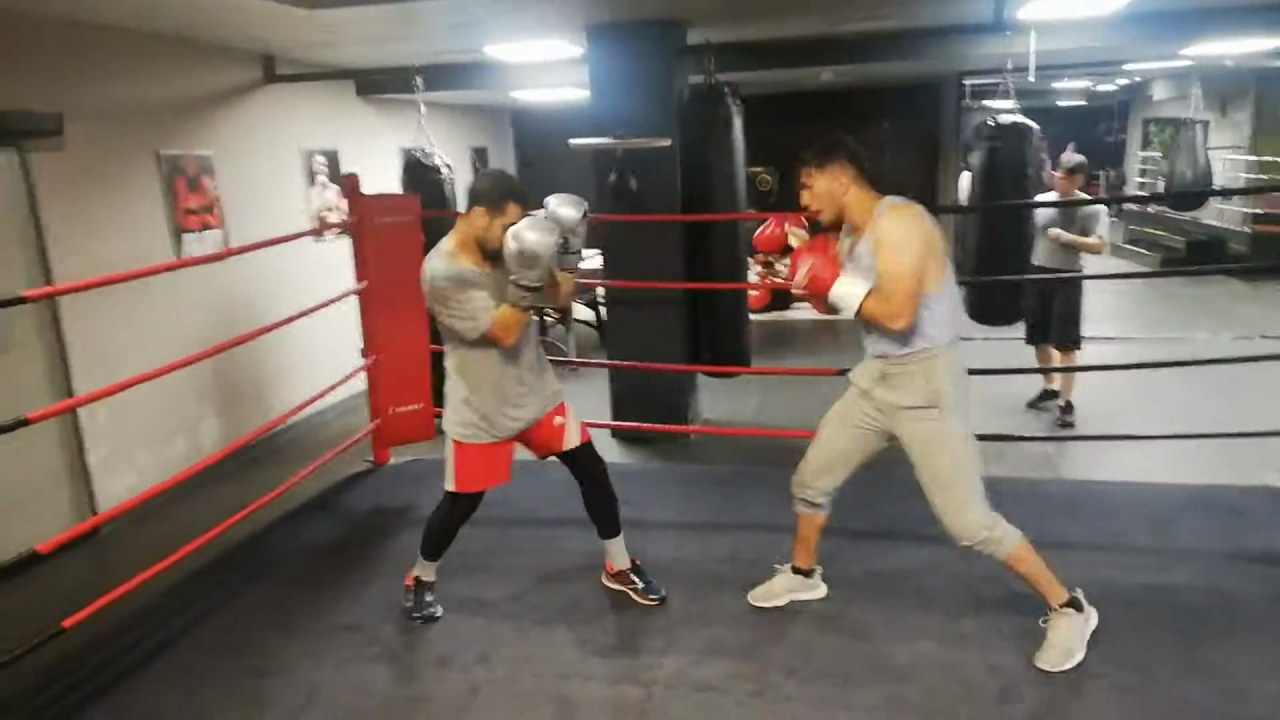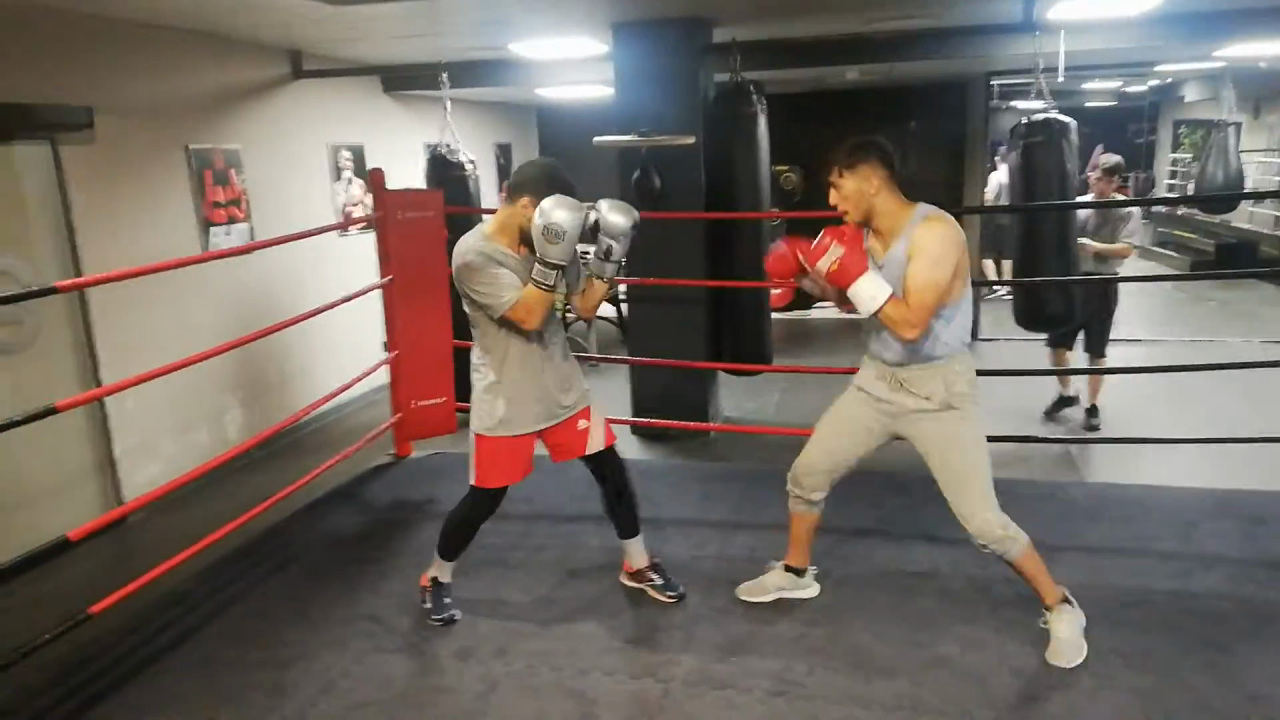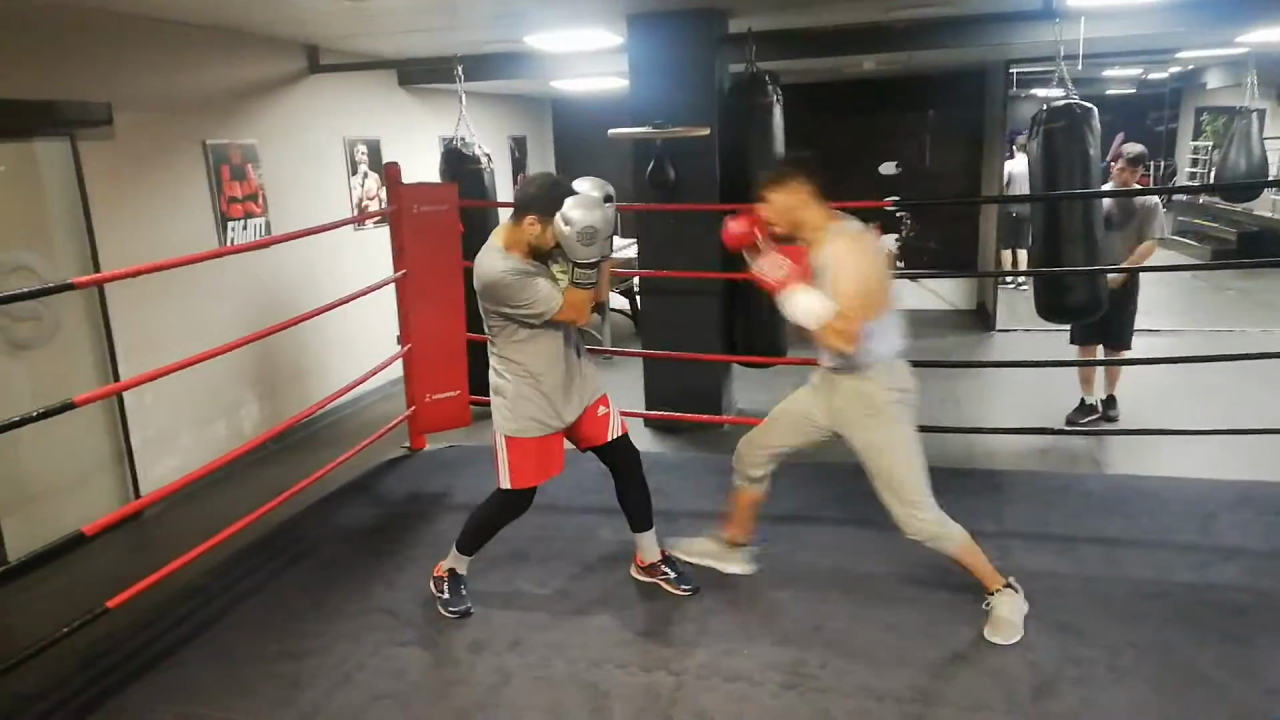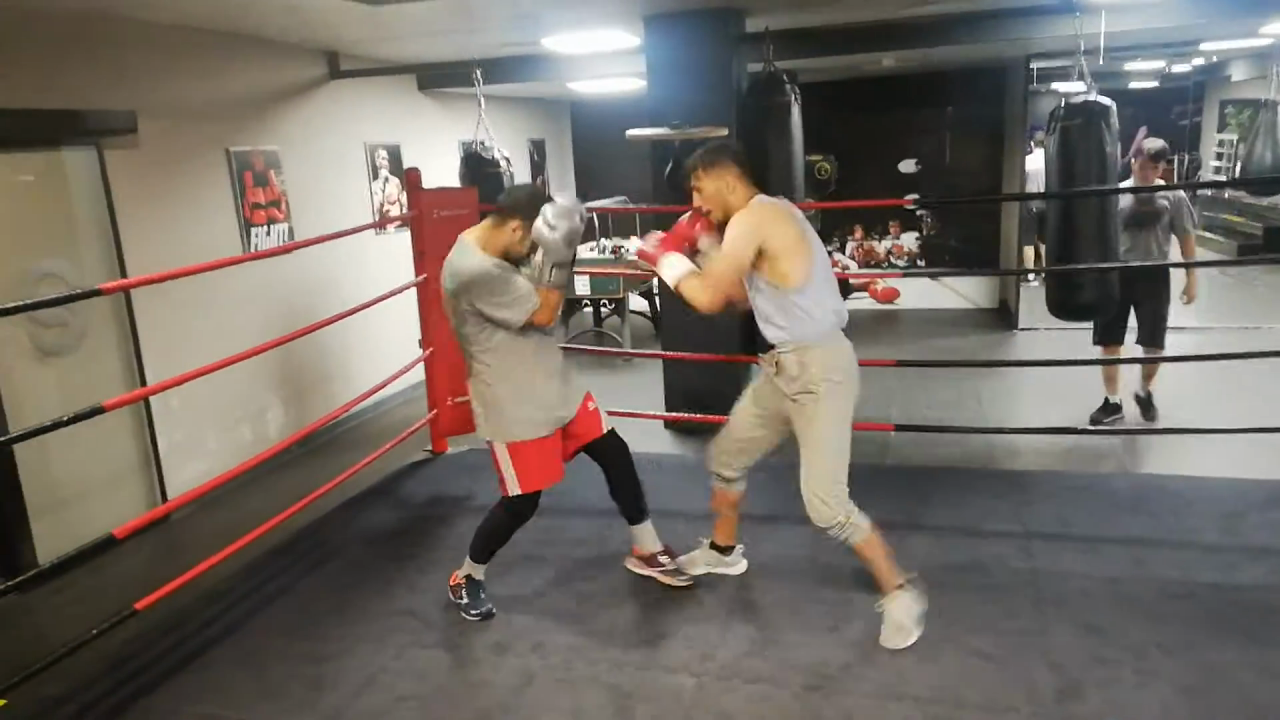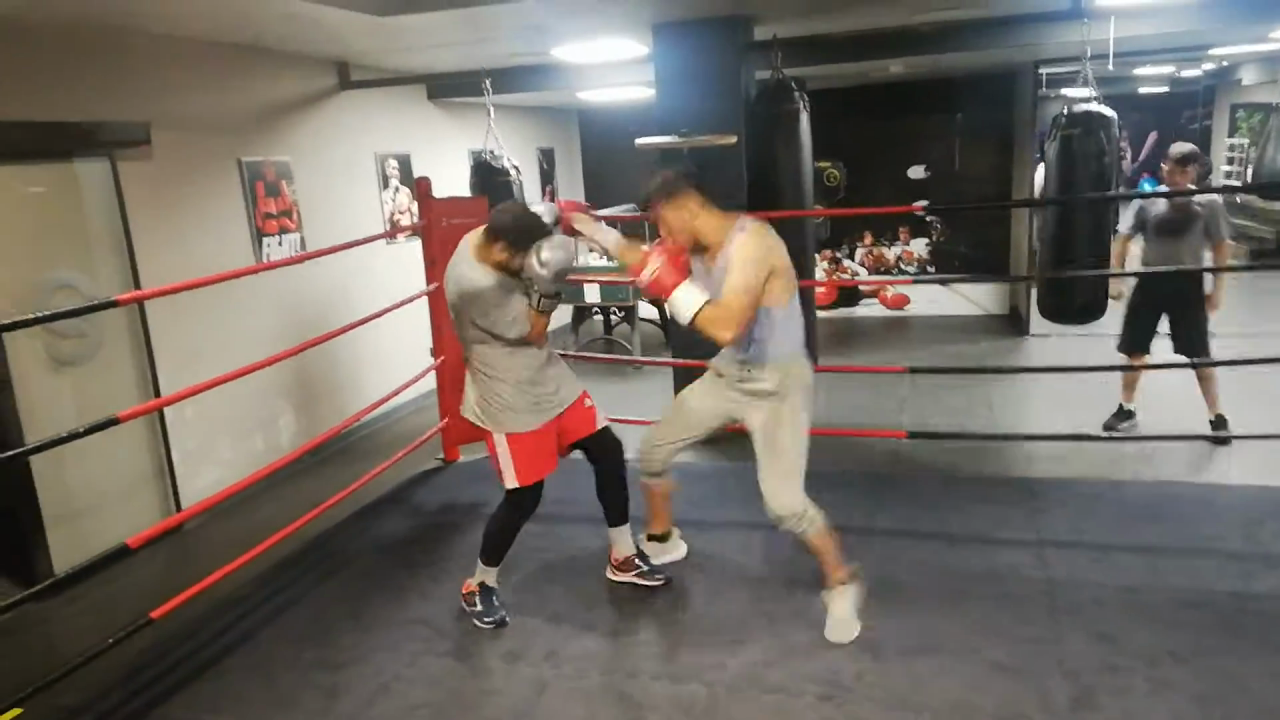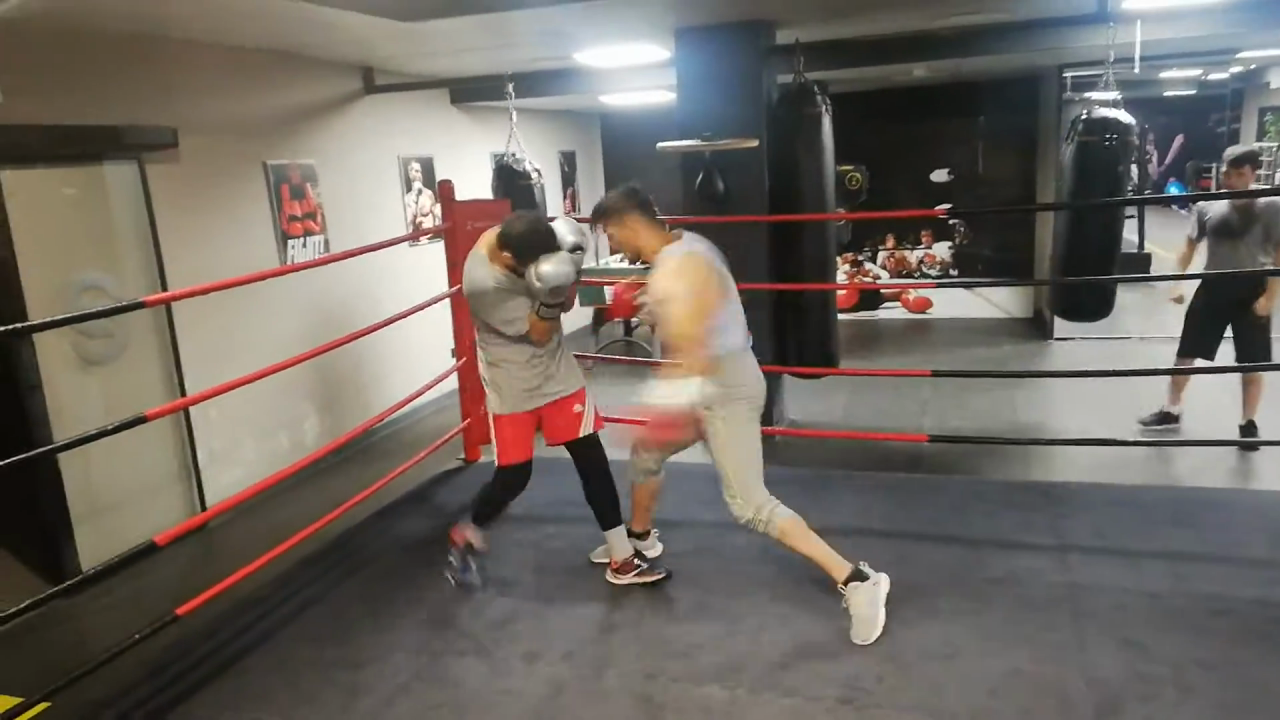
dt=0.3s
person 1, frame 1
left shoulder: (901, 222)
right shoulder: (853, 232)
left elbow: (899, 316)
right elbow: (835, 297)
left wrist: (830, 277)
right wrist: (798, 255)
left hip: (928, 383)
right hip: (876, 379)
left knee: (968, 522)
right knee: (810, 480)
left ankle: (1066, 608)
right ankle: (802, 574)
person 1, frame 2
left shoulder: (935, 231)
right shoulder: (869, 234)
left elbow: (911, 325)
right elbow: (848, 295)
left wrist: (854, 273)
right wrist: (815, 269)
left hip: (939, 388)
right hip: (879, 381)
left knee: (983, 521)
right knee: (805, 476)
left ankle: (1061, 608)
right ankle: (795, 572)
person 1, frame 3
left shoulder: (850, 244)
right shoulder: (815, 242)
left elbow: (843, 339)
right elbow: (782, 274)
left wrist: (790, 285)
right wrist: (760, 250)
left hip: (876, 389)
right hip: (833, 384)
left knee: (918, 518)
right knee: (753, 452)
left ankle: (1003, 592)
right ankle: (729, 545)
person 1, frame 4
left shoulder: (754, 217)
right shoulder: (770, 218)
left elbow: (707, 299)
right elbow: (737, 292)
left wrist: (668, 257)
right wrist: (697, 248)
left hip: (820, 370)
right hip: (785, 368)
left knee: (826, 507)
right knee: (725, 455)
left ankle: (899, 592)
right ankle: (724, 550)
person 1, frame 5
left shoulder: (750, 242)
right shoulder: (704, 246)
left elbow: (728, 330)
right elbow: (639, 259)
left wrist: (675, 287)
right wrist: (589, 229)
left hip: (779, 381)
right hip: (728, 377)
left knee: (784, 502)
right knee: (654, 451)
left ankle: (841, 582)
right ankle: (662, 540)
person 1, frame 6
left shoulder: (675, 269)
right shoulder: (686, 244)
left elbow: (690, 347)
left wrist: (668, 410)
right wrist: (644, 299)
left hip: (730, 384)
right hip: (710, 381)
left knee: (750, 506)
right knee: (644, 452)
left ankle: (856, 581)
right ankle: (640, 537)
person 2, frame 1
left shoulder: (507, 248)
right shoulder: (442, 273)
left elbow: (561, 294)
right elbow: (507, 333)
left wrist: (565, 248)
right wrist: (528, 275)
left hip: (535, 392)
right hip: (479, 409)
left knee: (592, 469)
right knee: (461, 502)
left ankle: (620, 568)
right ankle: (421, 578)
person 2, frame 2
left shoulder: (543, 240)
right shoulder: (473, 255)
left elbow: (586, 307)
right elbow: (530, 316)
left wrist: (608, 255)
right wrist: (554, 256)
left hip: (562, 389)
right hip: (504, 401)
left knee: (612, 470)
right knee: (484, 497)
left ankle: (638, 565)
right ankle: (438, 578)
person 2, frame 3
left shoulder: (534, 244)
right shoulder: (498, 274)
left elbow: (597, 293)
right elbow: (575, 313)
left wrist: (594, 247)
right wrist: (585, 253)
left hip: (574, 383)
right hip: (526, 399)
left knee: (627, 461)
right knee: (514, 497)
left ankle: (650, 560)
right ankle: (450, 570)
person 2, frame 4
left shoulder: (491, 248)
right shoulder: (474, 271)
left elbow: (532, 303)
right elbow: (544, 316)
left wrist: (554, 253)
right wrist: (556, 256)
left hip: (554, 386)
right hip: (512, 405)
left knee: (616, 456)
right knee: (520, 502)
left ankle: (647, 550)
right ankle: (467, 577)
person 2, frame 5
left shoulder: (490, 241)
right shoulder: (473, 285)
right elbow: (535, 333)
left wrist: (546, 274)
right wrist: (544, 287)
left hip: (550, 380)
right hip: (511, 401)
left knee: (608, 453)
right knee: (523, 496)
left ankle: (624, 554)
right ankle: (480, 584)
person 2, frame 6
left shoulder: (523, 238)
right shoulder: (484, 283)
left elbow: (564, 300)
right elbow: (540, 335)
left wrist: (566, 269)
right wrist: (549, 295)
left hip: (556, 373)
right hip: (511, 387)
left knee: (592, 458)
right knee: (512, 478)
left ankle: (622, 557)
right ankle: (467, 538)
person 3, frame 1
left shoulder: (1092, 208)
right shoulder: (1039, 201)
left elbow: (1098, 245)
left wrist: (1067, 237)
left hip: (1066, 280)
right hip: (1036, 276)
left knee: (1066, 345)
right knee: (1038, 340)
left ankle: (1066, 403)
right ankle: (1051, 387)
person 3, frame 2
left shoulder: (1127, 211)
right shoulder: (1076, 204)
left elbow: (1126, 249)
left wrist: (1093, 246)
left hip: (1101, 285)
left knee: (1096, 351)
right knee: (1057, 344)
left ankle: (1092, 406)
right ankle: (1067, 393)
person 3, frame 3
left shoulder: (1148, 202)
left elbow: (1149, 245)
left wrist: (1121, 273)
left hip: (1122, 280)
left knee: (1115, 346)
right knee: (1086, 343)
left ankle: (1110, 397)
right ankle: (1090, 403)
person 3, frame 4
left shoulder: (1173, 197)
left elbow: (1186, 239)
left wrist: (1191, 279)
left hip: (1152, 276)
right hip: (1116, 274)
left knee: (1153, 344)
right knee: (1110, 342)
left ankle: (1145, 392)
right ankle: (1113, 402)
person 3, frame 5
left shoulder: (1209, 203)
right shoulder: (1146, 201)
left elbow: (1222, 247)
right elbow: (1123, 239)
left wrist: (1218, 288)
right wrist: (1115, 278)
left hip: (1188, 284)
right hip: (1150, 282)
left knee: (1199, 355)
right knee: (1133, 350)
left ankle: (1217, 416)
right ankle: (1126, 410)
person 3, frame 6
right shoulder: (1208, 205)
right elbow: (1191, 244)
right wrist: (1178, 281)
left hip: (1251, 289)
right hip: (1214, 286)
left knee: (1252, 363)
right knee: (1186, 352)
left ankle: (1248, 422)
right ankle: (1171, 411)
